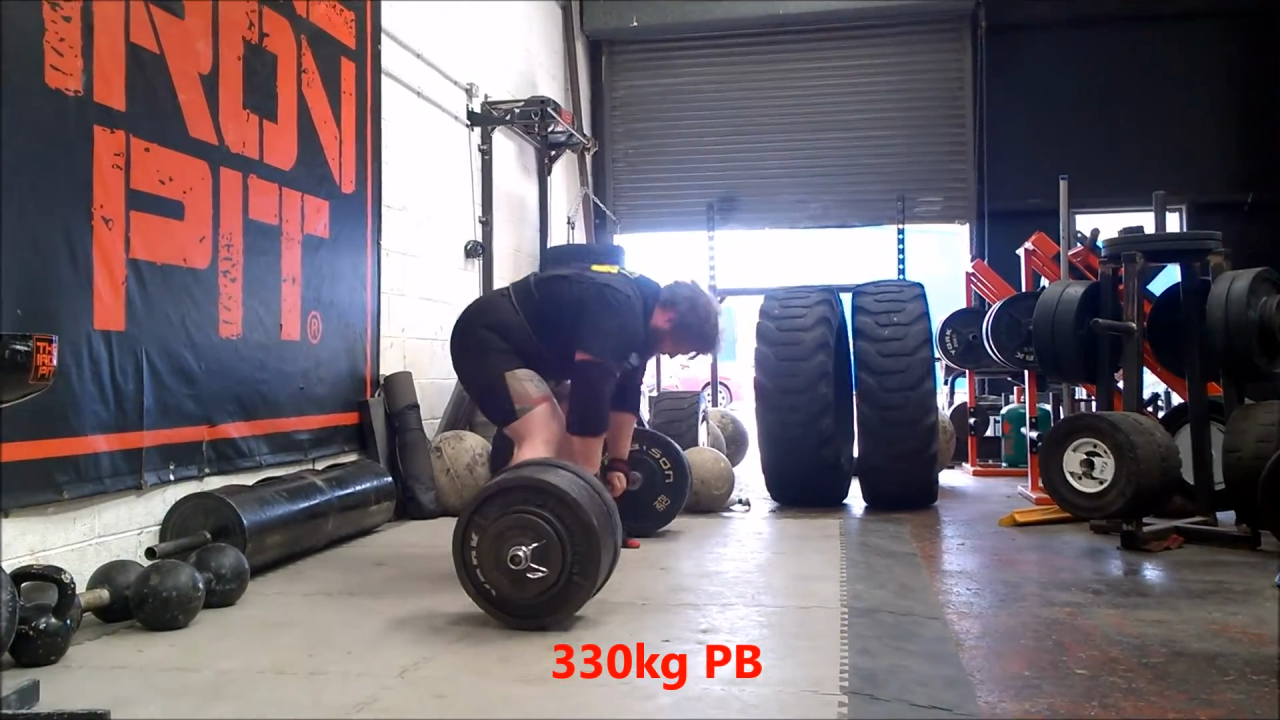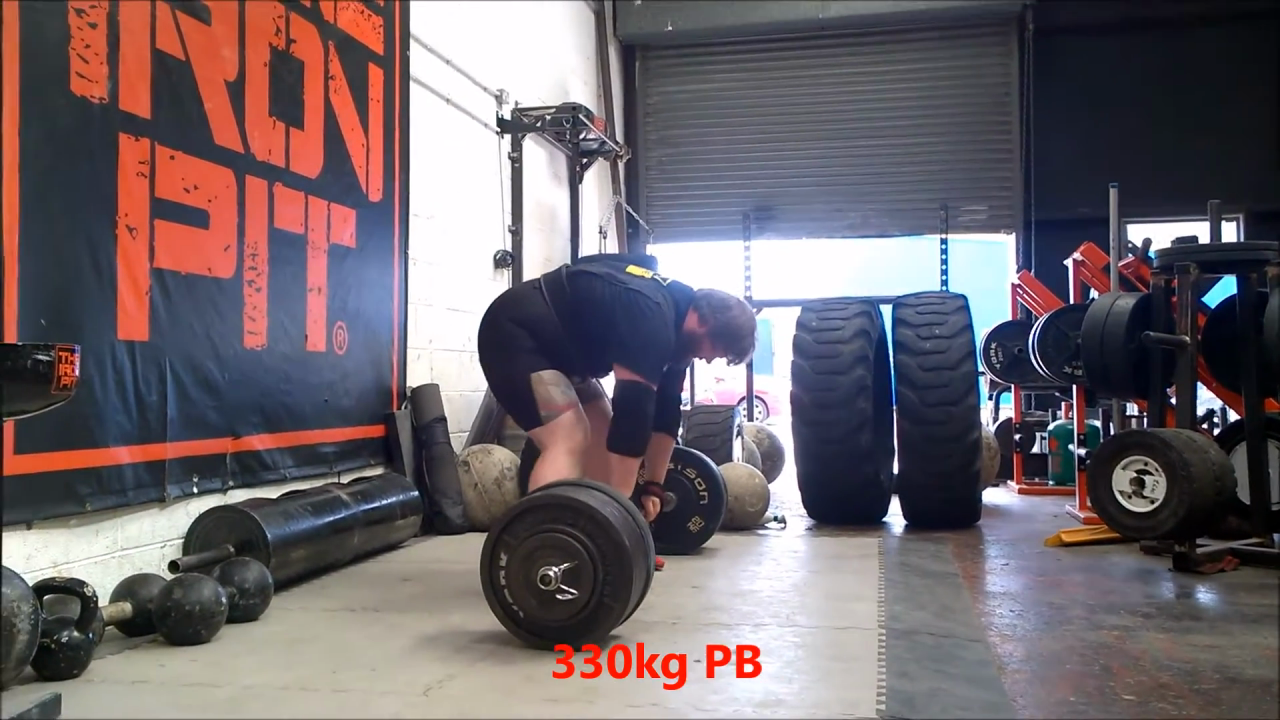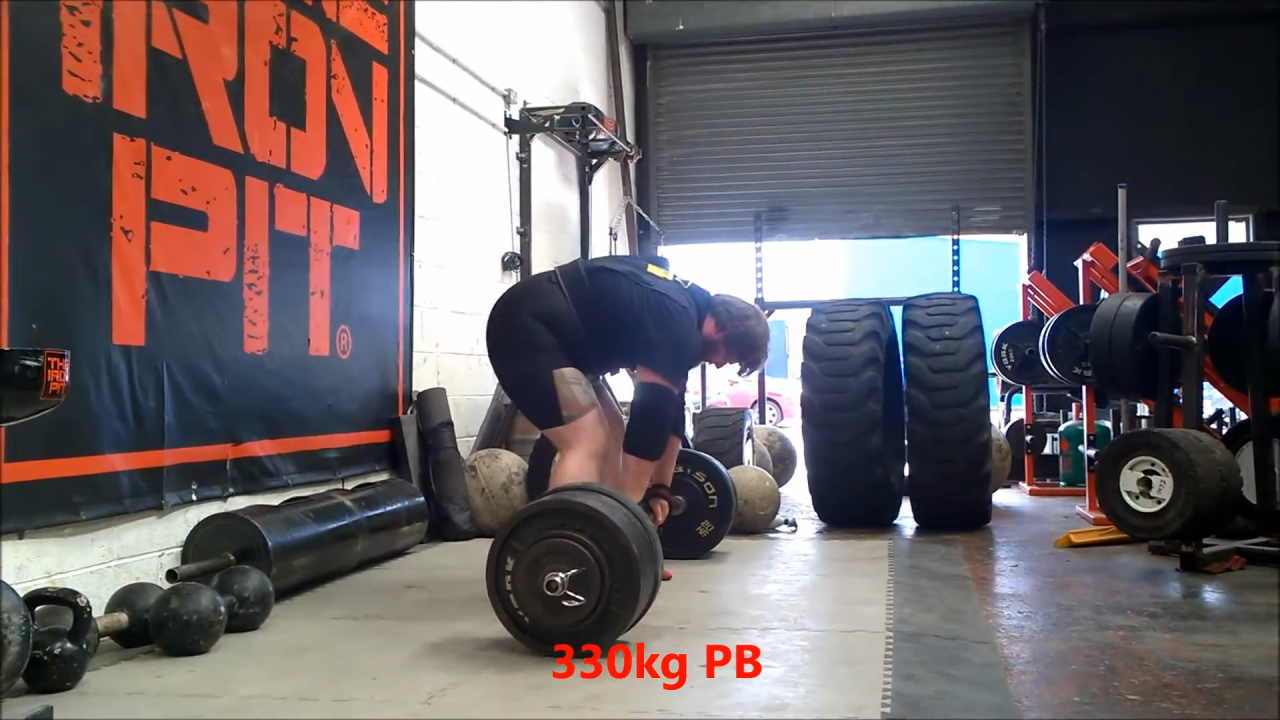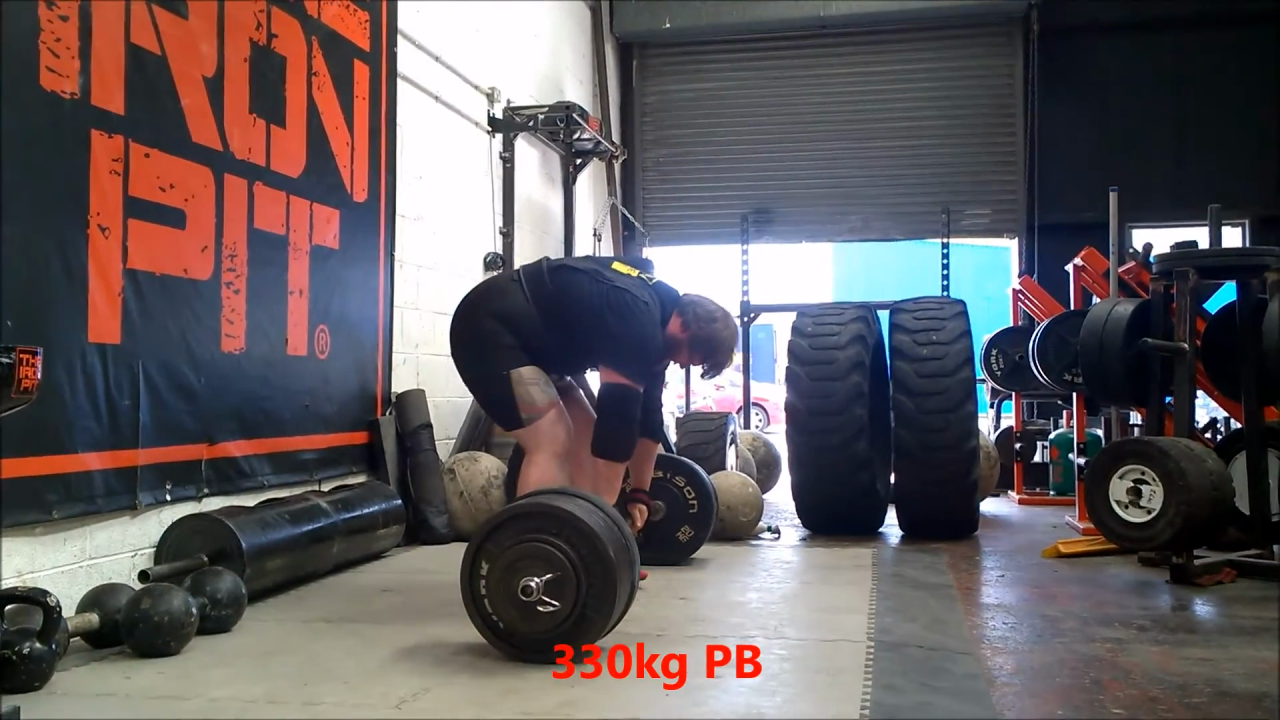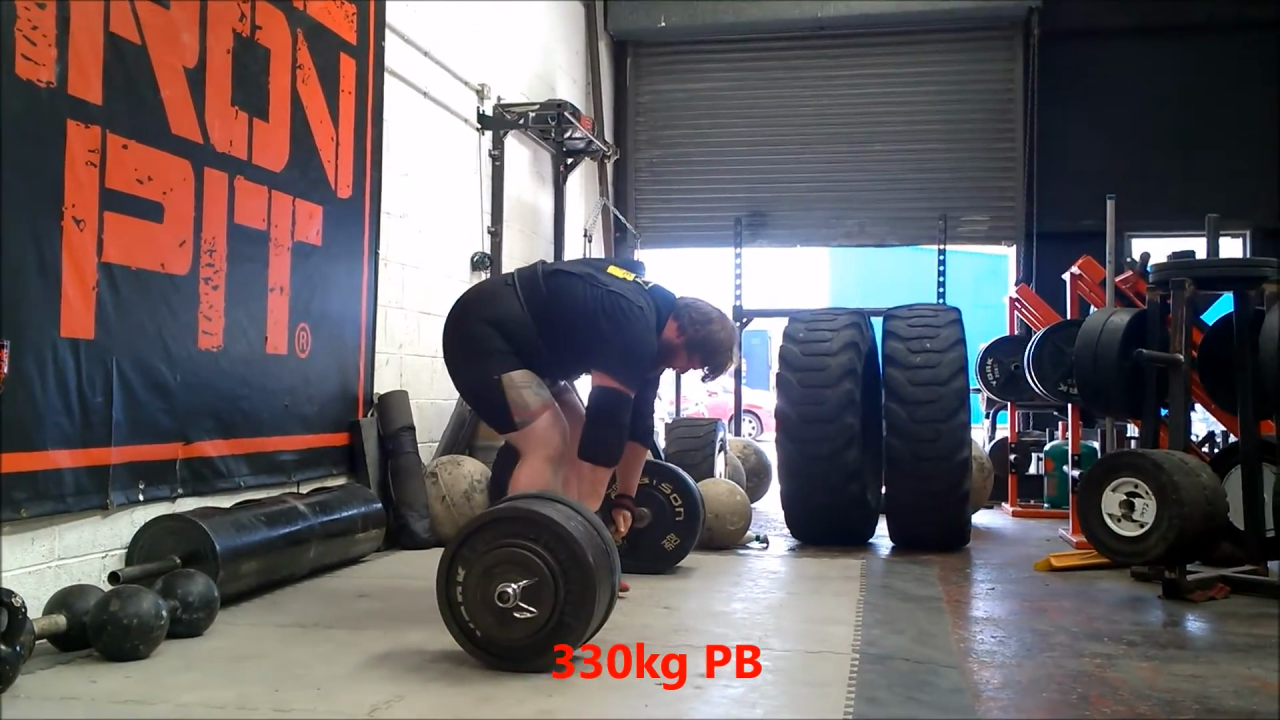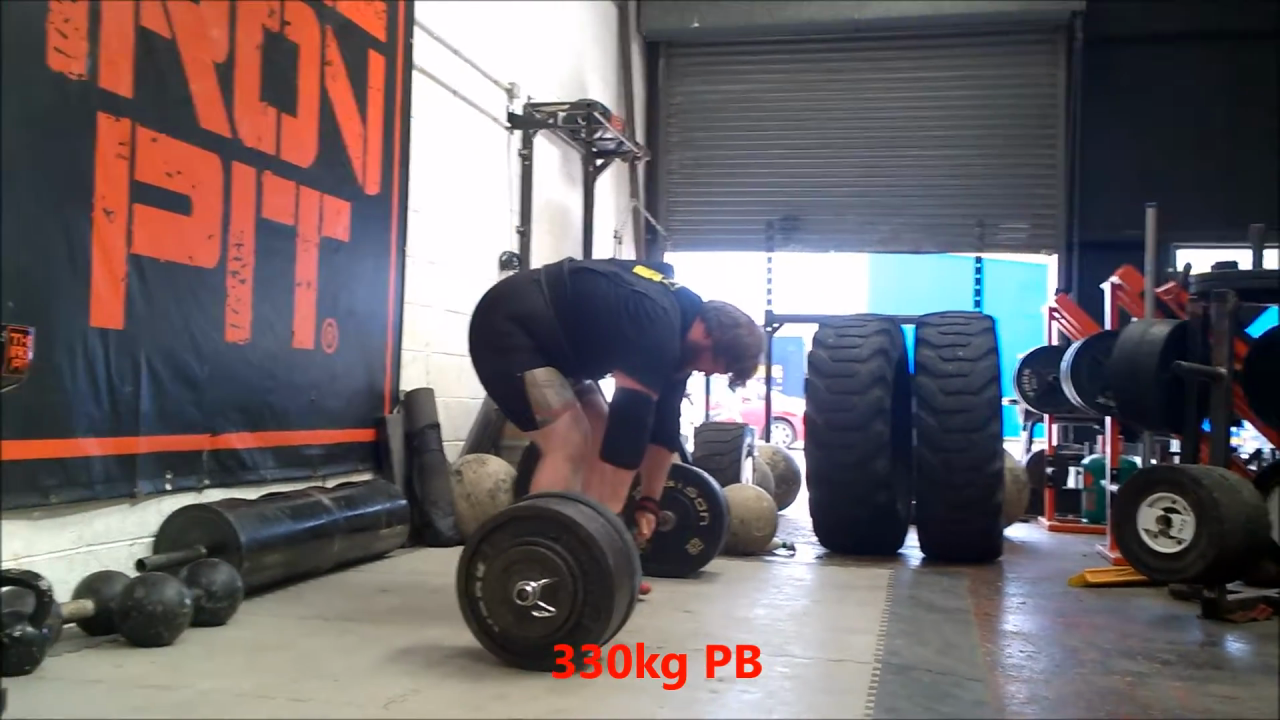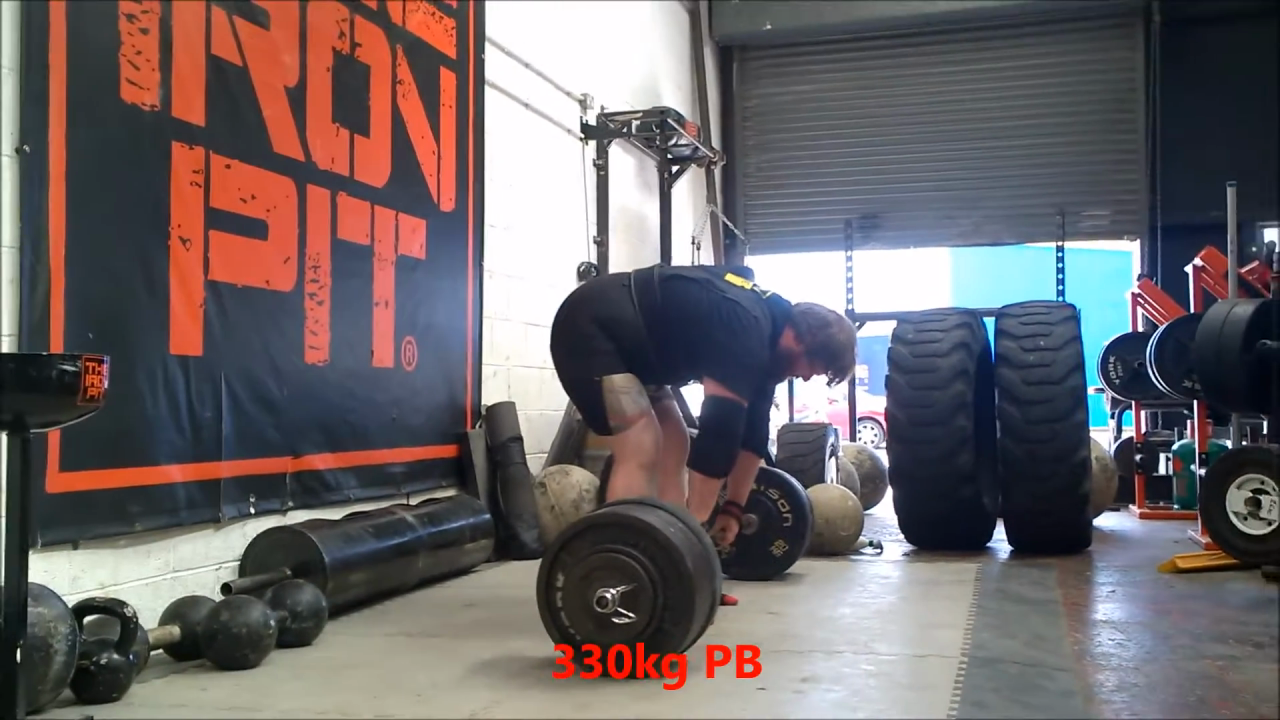
dt=0.5s
person 1, frame 1
left shoulder: (639, 316)
right shoulder: (620, 309)
left elbow: (626, 392)
right elbow: (591, 392)
left wrist: (618, 463)
left hip: (525, 348)
right hip: (488, 339)
left knee: (576, 439)
right knee: (543, 437)
person 1, frame 2
left shoulder: (676, 321)
right shoulder: (651, 320)
left elbow: (665, 409)
right elbow: (633, 411)
left wrist: (653, 487)
left hip: (553, 345)
right hip: (516, 334)
left knee: (602, 439)
right knee: (567, 443)
person 1, frame 3
left shoulder: (687, 313)
right shoulder: (675, 324)
left elbow: (669, 408)
right elbow: (652, 415)
left wrist: (661, 490)
left hip: (547, 329)
right hip: (526, 328)
left knee: (612, 437)
right knee: (588, 443)
person 1, frame 4
left shoulder: (656, 322)
right shoulder: (638, 325)
left elbow: (647, 414)
right elbow: (619, 417)
left wrist: (638, 496)
right hip: (490, 330)
left knee: (584, 442)
right knee: (552, 445)
person 1, frame 5
left shoulder: (652, 323)
right shoulder: (632, 325)
left elbow: (638, 416)
right elbow: (607, 419)
left wrist: (625, 499)
left hip: (519, 340)
right hip: (482, 332)
left knee: (576, 441)
right knee: (547, 446)
person 1, frame 6
left shoulder: (678, 327)
right shoulder: (656, 327)
left elbow: (664, 419)
right elbow: (630, 419)
left wrist: (649, 502)
left hip: (548, 338)
right hip: (509, 327)
left knee: (599, 441)
right knee: (568, 446)
person 1, frame 7
right shoulder: (747, 341)
left elbow: (752, 432)
right elbow: (719, 438)
left wrist: (733, 512)
left hip: (631, 345)
right hip: (590, 332)
left knee: (674, 450)
right knee: (641, 455)
